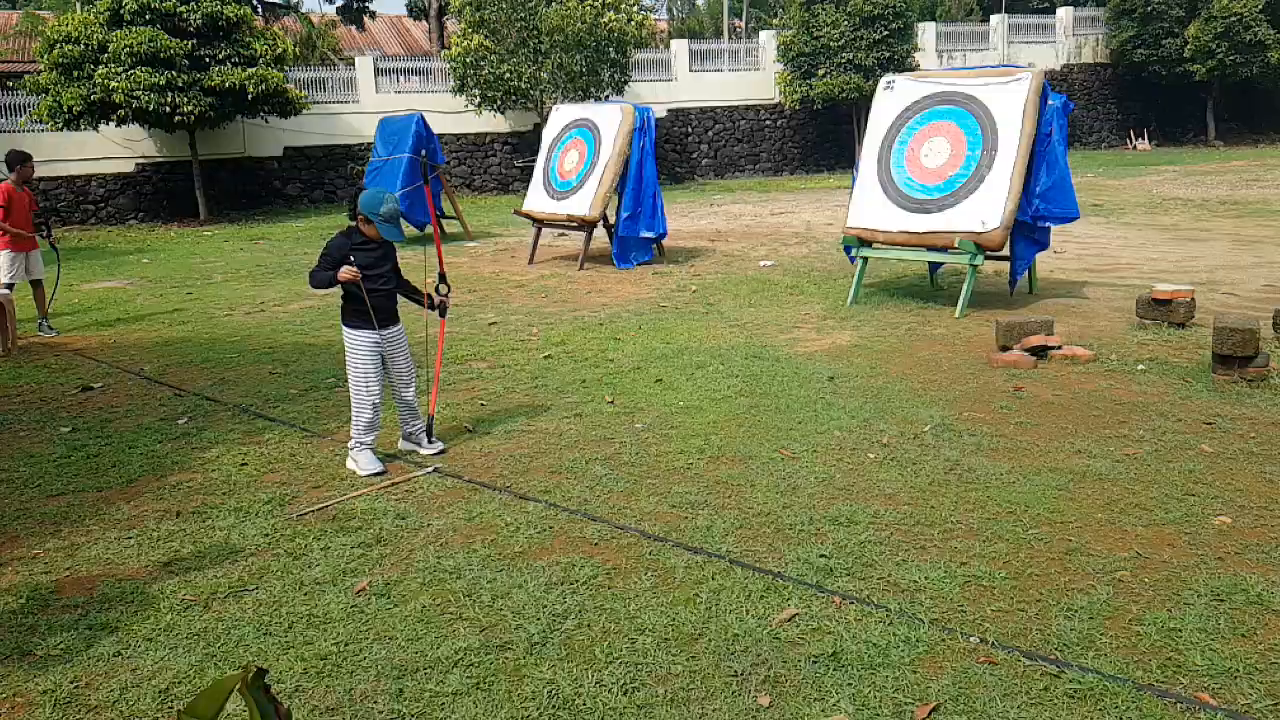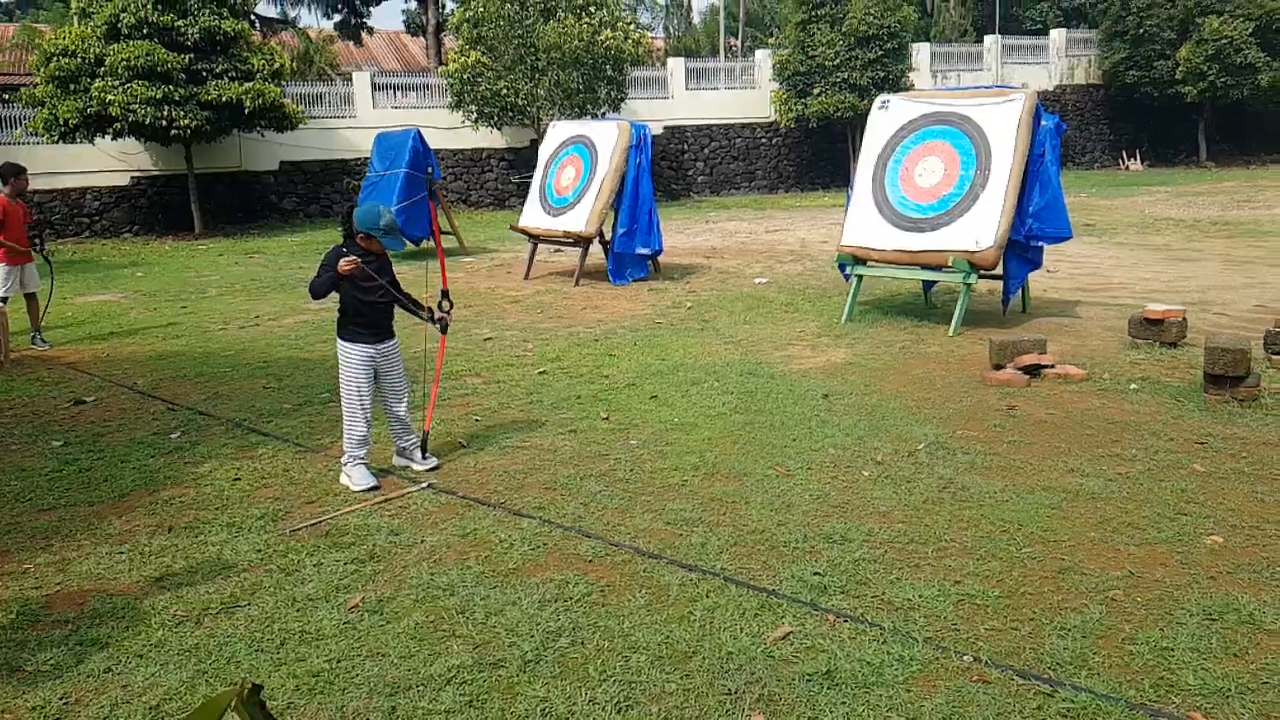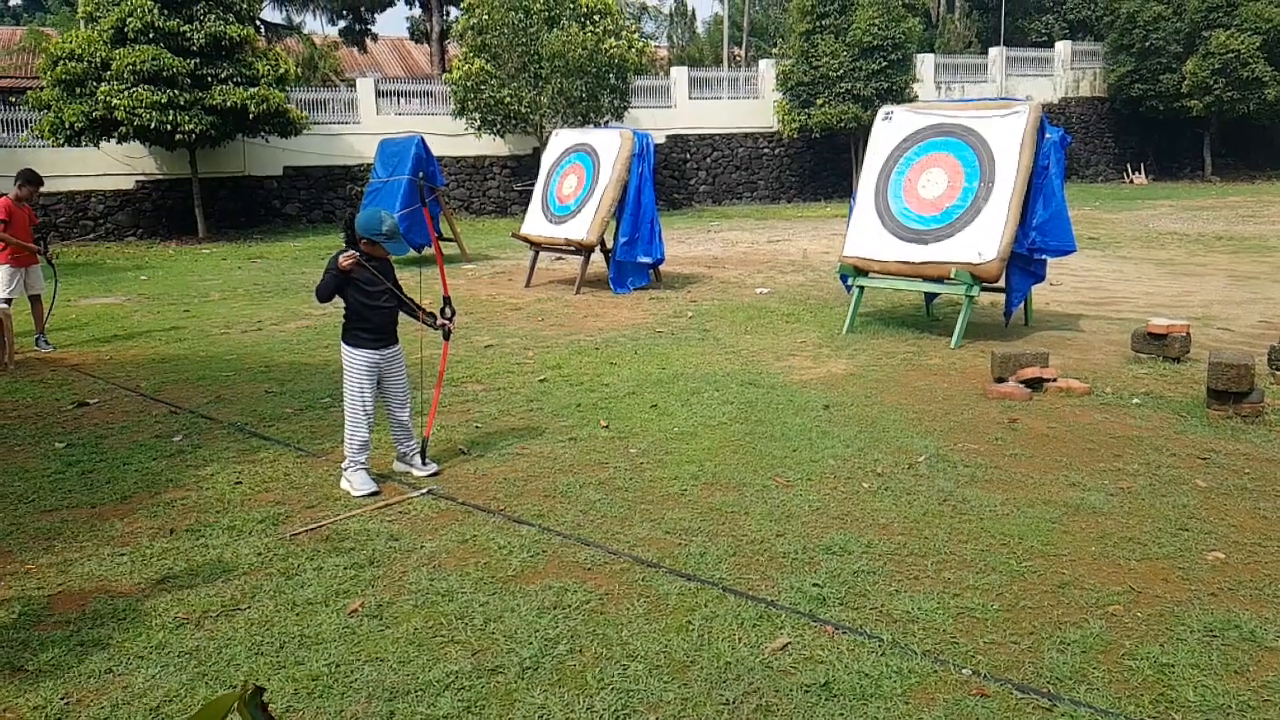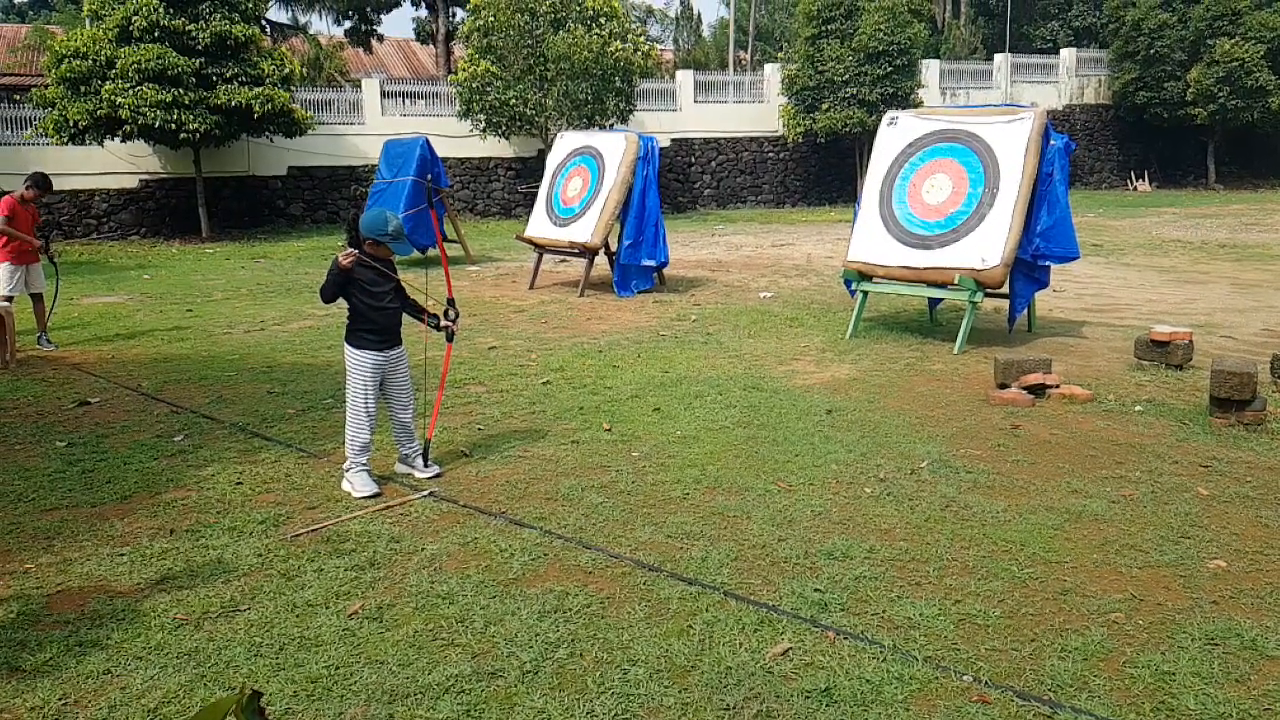
dt=0.4s
person 1, frame 1
left shoulder: (386, 245)
right shoulder: (342, 244)
right elbow: (315, 278)
left wrist: (427, 300)
right wrist: (337, 276)
left hip: (392, 327)
right hip: (360, 331)
left knee: (406, 384)
right knee: (367, 393)
left ankle: (413, 434)
right ankle: (360, 449)
person 1, frame 2
left shoulder: (381, 259)
right shoulder: (339, 255)
left elbow: (397, 293)
right elbow: (316, 291)
left wrist: (428, 313)
right wrist: (337, 273)
left hip: (387, 342)
right hip: (355, 345)
left knee: (398, 400)
right knee: (358, 406)
left ankle: (407, 449)
right ankle: (353, 464)
person 1, frame 3
left shoulder: (384, 264)
right shoulder: (345, 262)
left elbow: (400, 299)
right elbow: (323, 295)
left wrist: (431, 320)
right wrist: (339, 271)
left hip: (390, 347)
right hip: (359, 350)
left knee: (400, 405)
right knee: (360, 411)
left ankle: (408, 455)
right ankle: (354, 469)
person 1, frame 4
left shoulder: (386, 265)
right shoulder: (349, 263)
left elbow: (403, 299)
right elbow: (327, 296)
left wrist: (434, 321)
right wrist: (340, 270)
left hip: (394, 349)
right hip: (363, 351)
left knee: (403, 407)
right knee: (362, 412)
left ankle: (411, 456)
right ankle: (356, 470)
